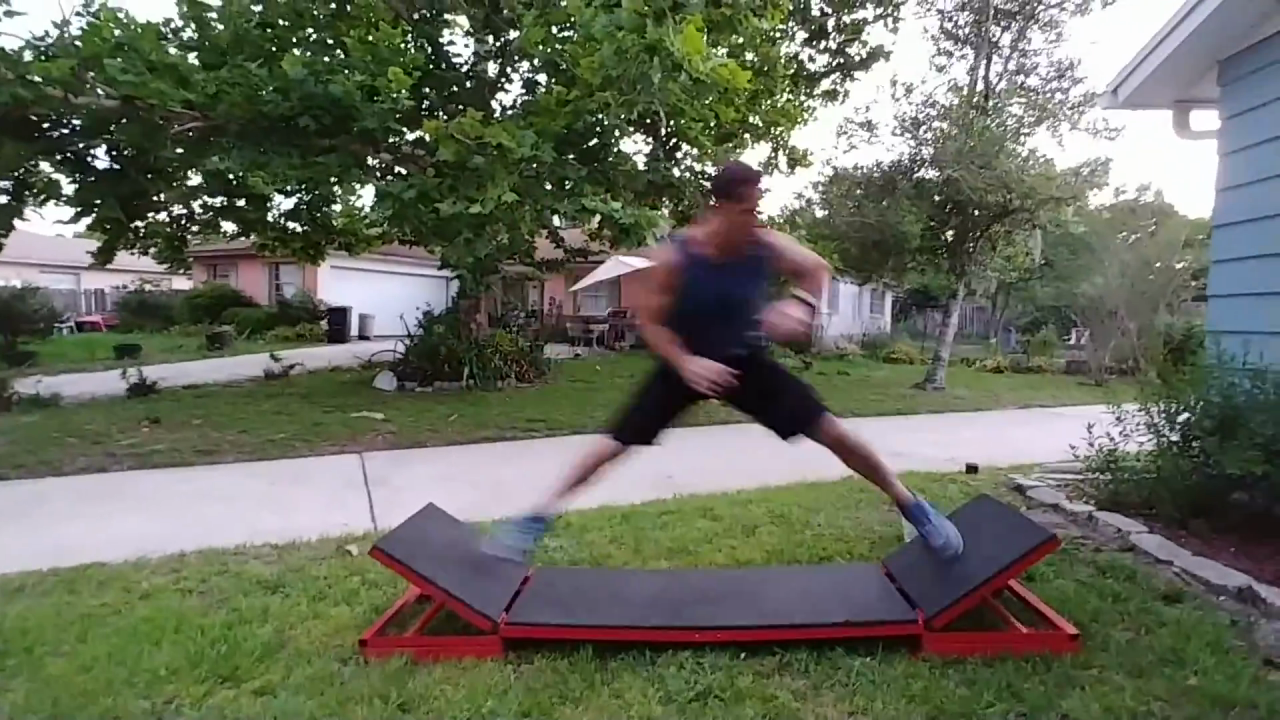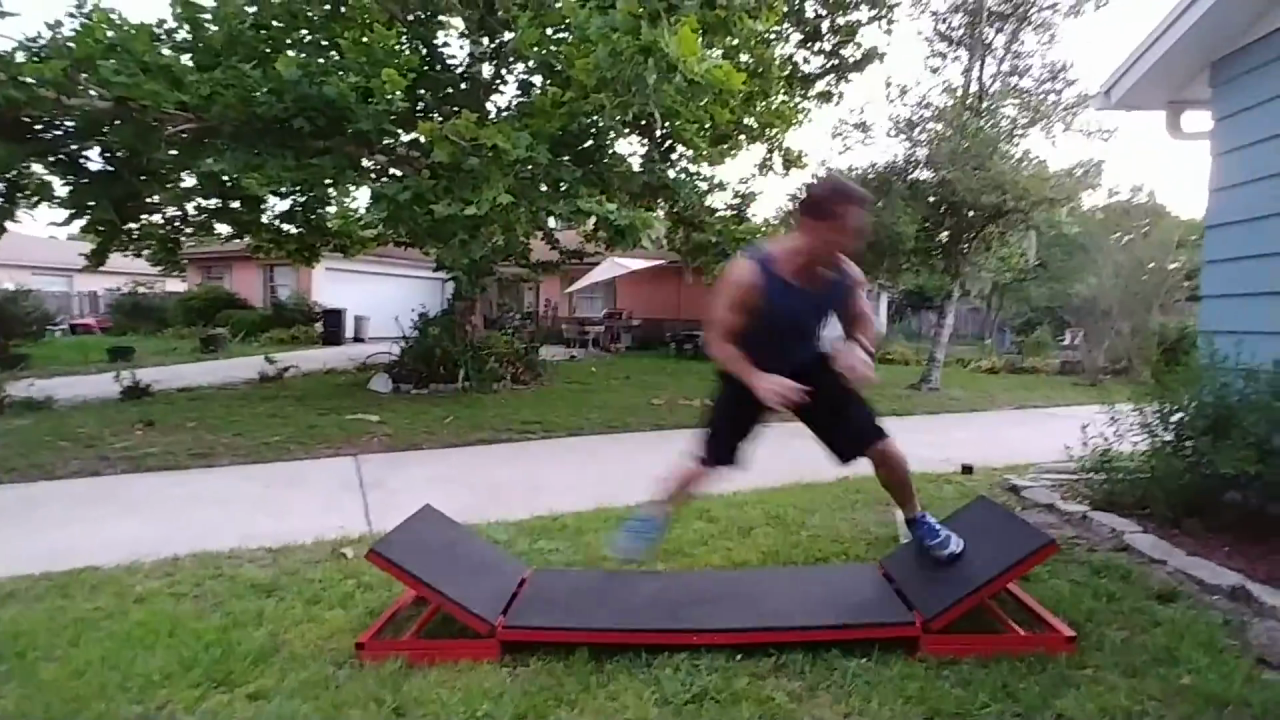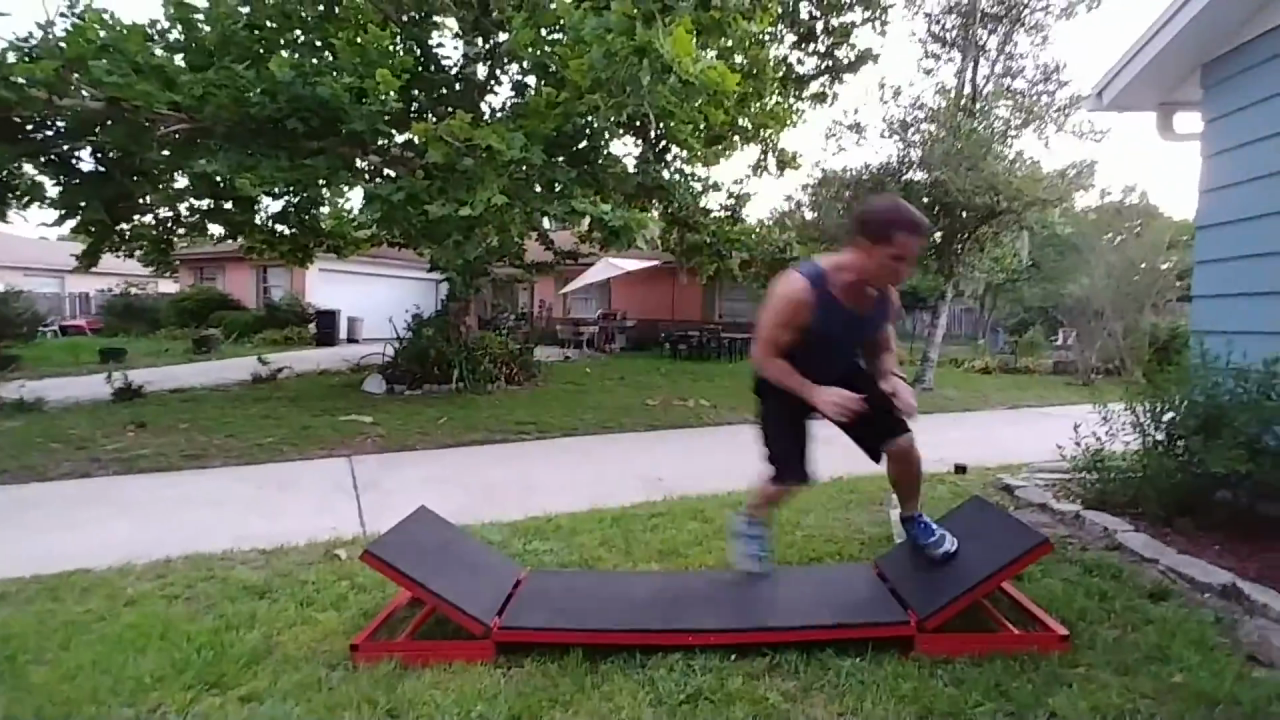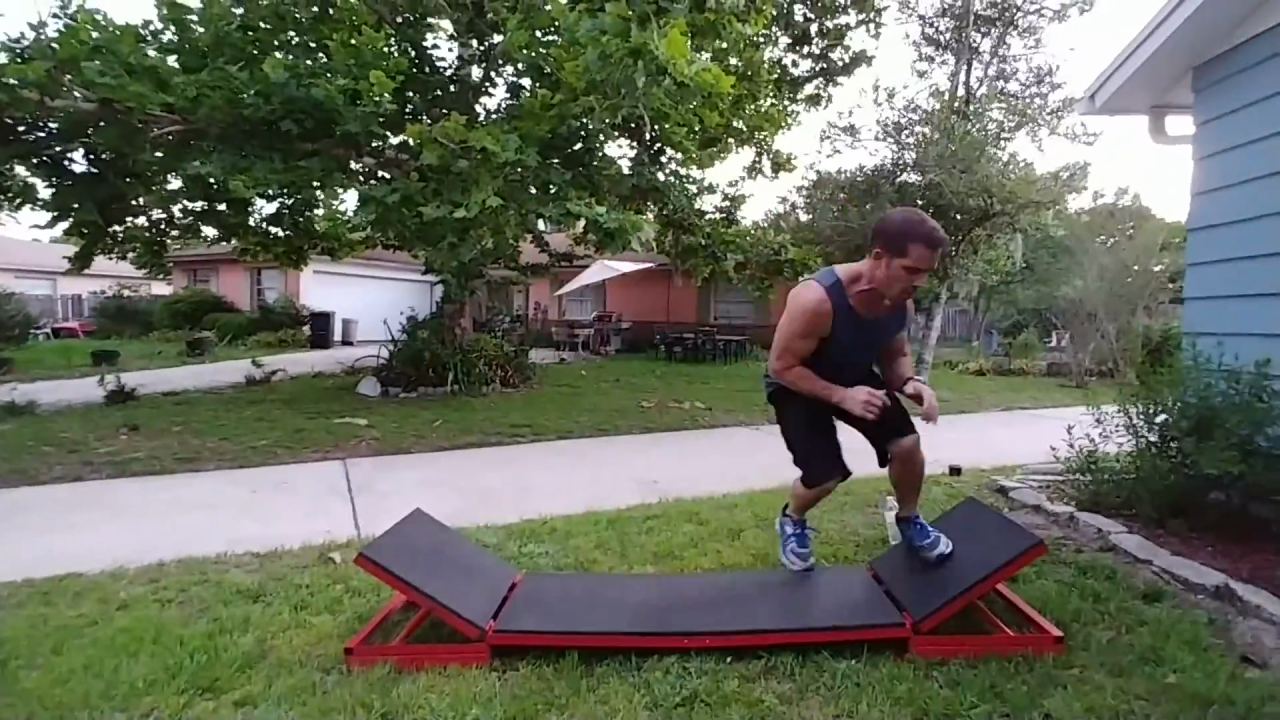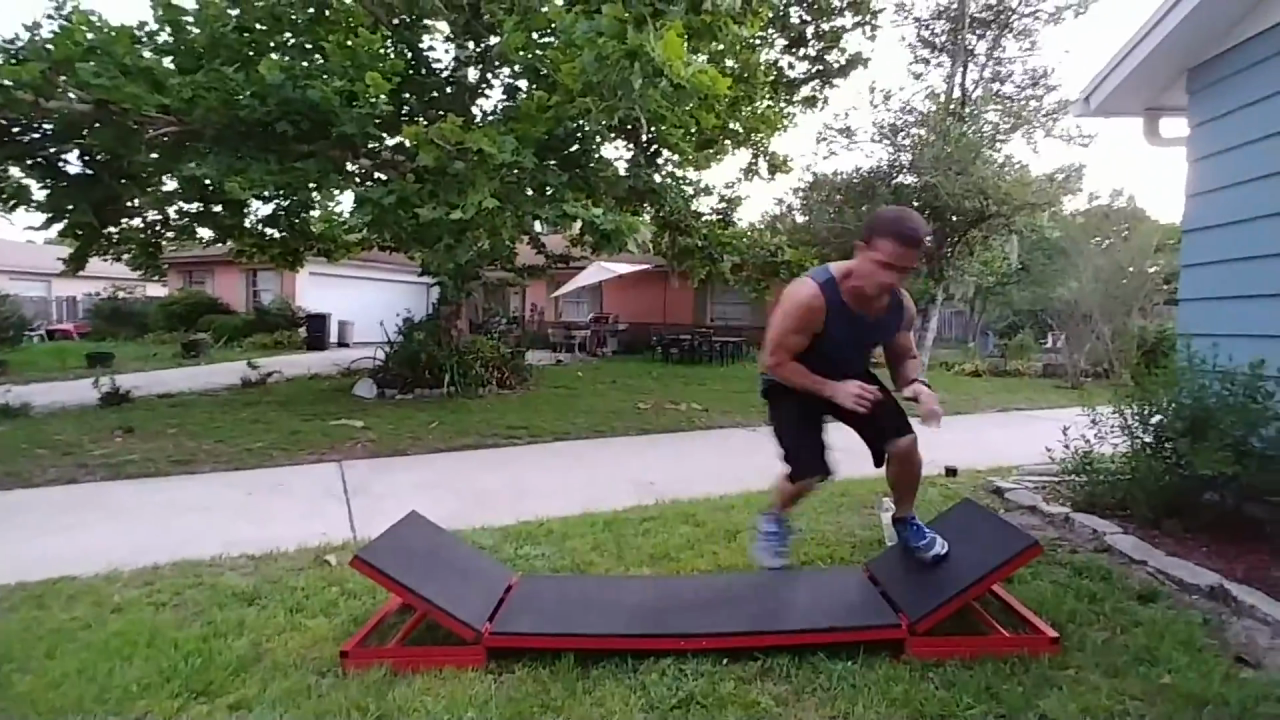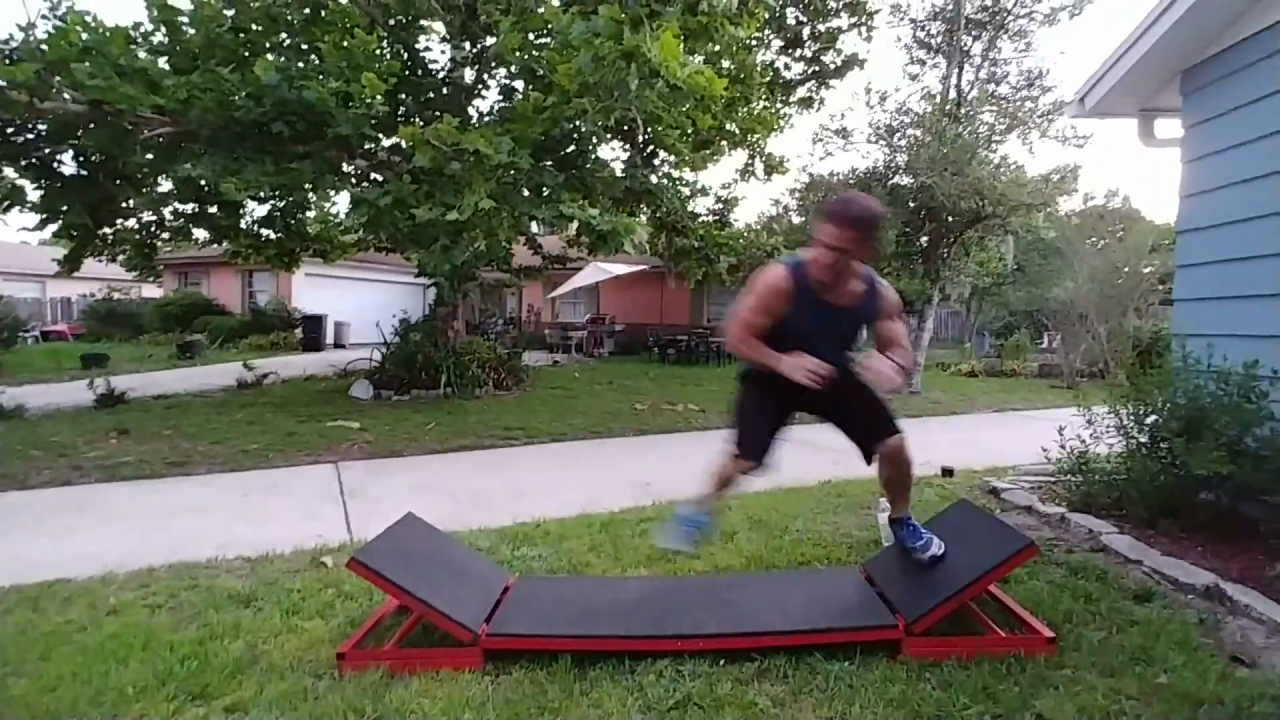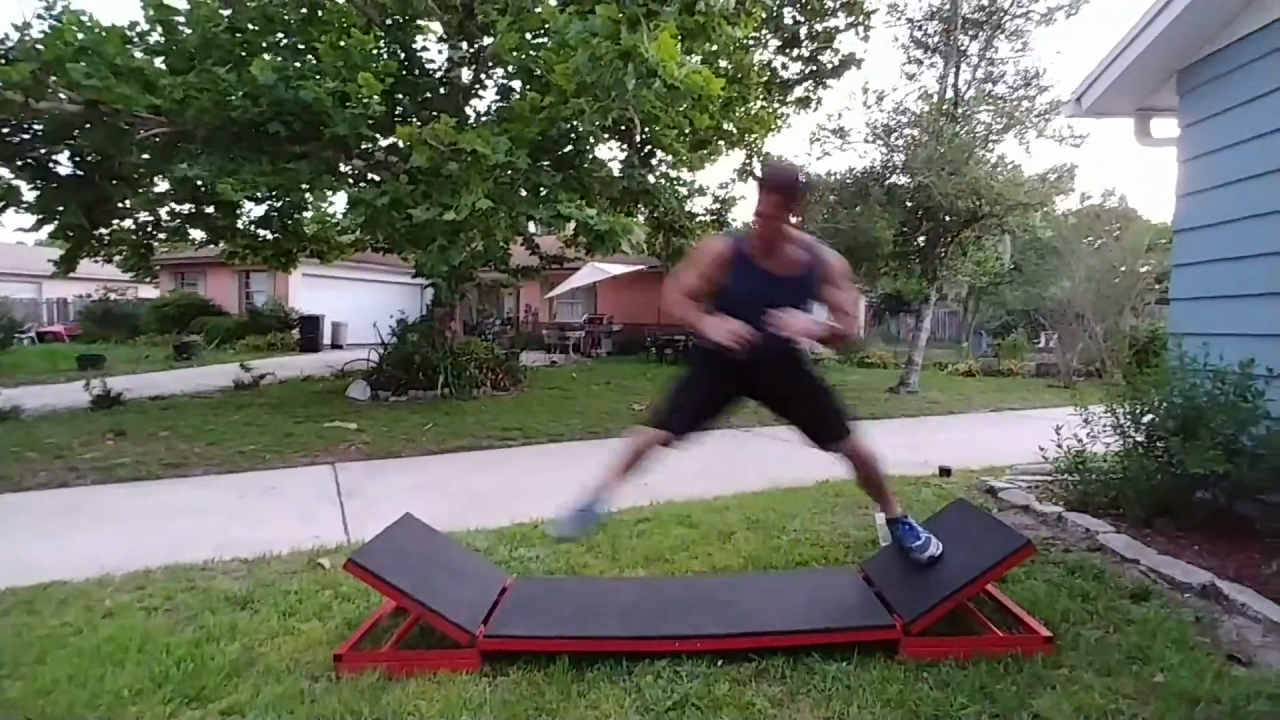
dt=0.1s
person 1, frame 1
left shoulder: (767, 246)
right shoulder: (673, 257)
left elbow: (818, 270)
right elbow: (649, 325)
left wrist: (802, 305)
right wrist: (686, 362)
left hip: (746, 360)
right hip: (686, 365)
left knee: (829, 428)
right knee: (617, 441)
left ankle: (908, 504)
right ankle: (540, 516)
person 1, frame 2
left shoulder: (845, 276)
right shoulder: (749, 274)
left elbow: (862, 323)
right elbow: (717, 341)
left wrist: (860, 350)
right wrist: (757, 381)
left hip: (805, 369)
right hip: (747, 374)
left knee: (882, 449)
right knee: (710, 461)
left ankle: (916, 519)
right ankle: (656, 514)
person 1, frame 3
left shoulder: (884, 296)
right shoulder: (799, 288)
left elbow: (878, 347)
right elbow: (763, 357)
left wrist: (893, 378)
right wrist: (814, 393)
left hip: (842, 375)
right hip: (787, 385)
left knee: (901, 444)
right knee: (789, 478)
left ankle: (912, 519)
right ankle: (753, 518)
person 1, frame 4
left shoulder: (900, 306)
right shoulder: (816, 298)
left elbow: (893, 353)
right elbow: (782, 366)
left wrist: (911, 381)
right wrist: (841, 395)
left hip: (854, 379)
right hip: (798, 387)
left knee: (906, 444)
right knee: (825, 476)
left ankle: (908, 520)
right ankle: (793, 519)
person 1, frame 5
left shoulder: (901, 305)
right shoulder: (810, 295)
left elbow: (903, 356)
right elbow: (774, 361)
left wrist: (916, 384)
right wrist: (832, 390)
left hip: (849, 377)
right hip: (793, 385)
left knee: (904, 444)
right knee: (807, 473)
left ankle: (904, 521)
right ankle: (773, 518)
person 1, frame 6
left shoulder: (879, 294)
right shoulder: (781, 278)
left elbow: (902, 350)
right elbow: (737, 336)
left wrist: (895, 367)
right wrist: (785, 363)
left hip: (831, 374)
right hip: (776, 374)
left knee: (892, 445)
right knee: (747, 458)
left ankle: (901, 521)
right ankle: (700, 509)
person 1, frame 7
left shoulder: (825, 263)
right shoulder: (723, 250)
left elbow: (849, 327)
right elbow: (674, 297)
left wrist: (816, 327)
right wrist: (708, 322)
left hip: (782, 360)
right hip: (721, 358)
left knee: (849, 443)
right knee: (659, 430)
left ankle: (896, 518)
right ankle: (596, 501)
